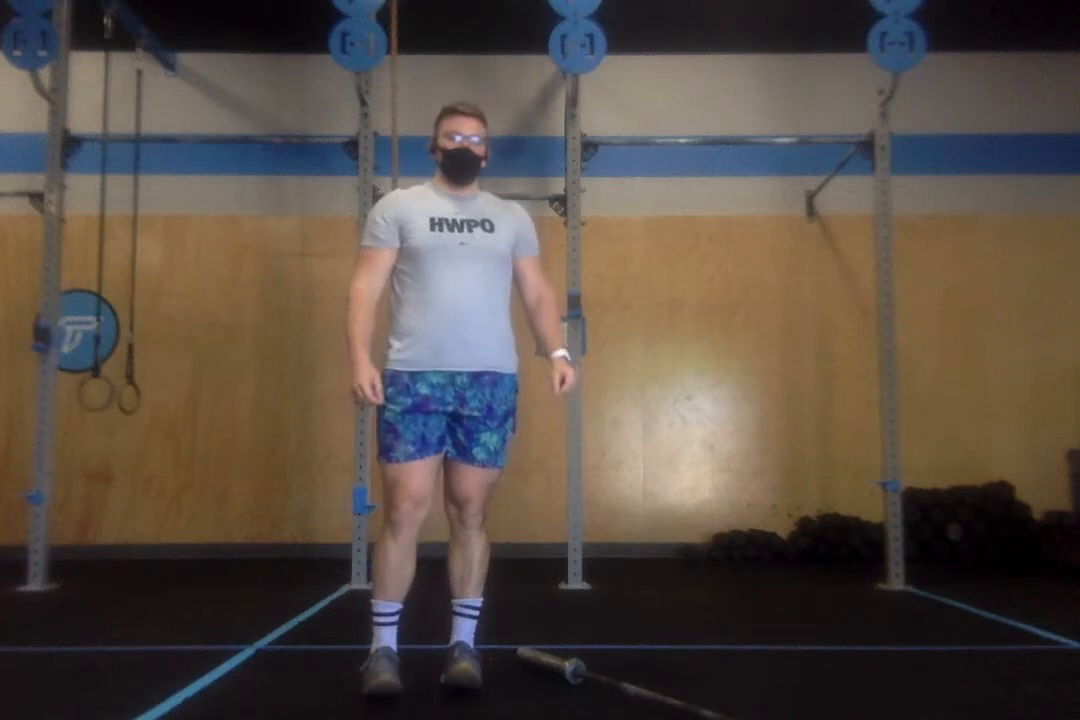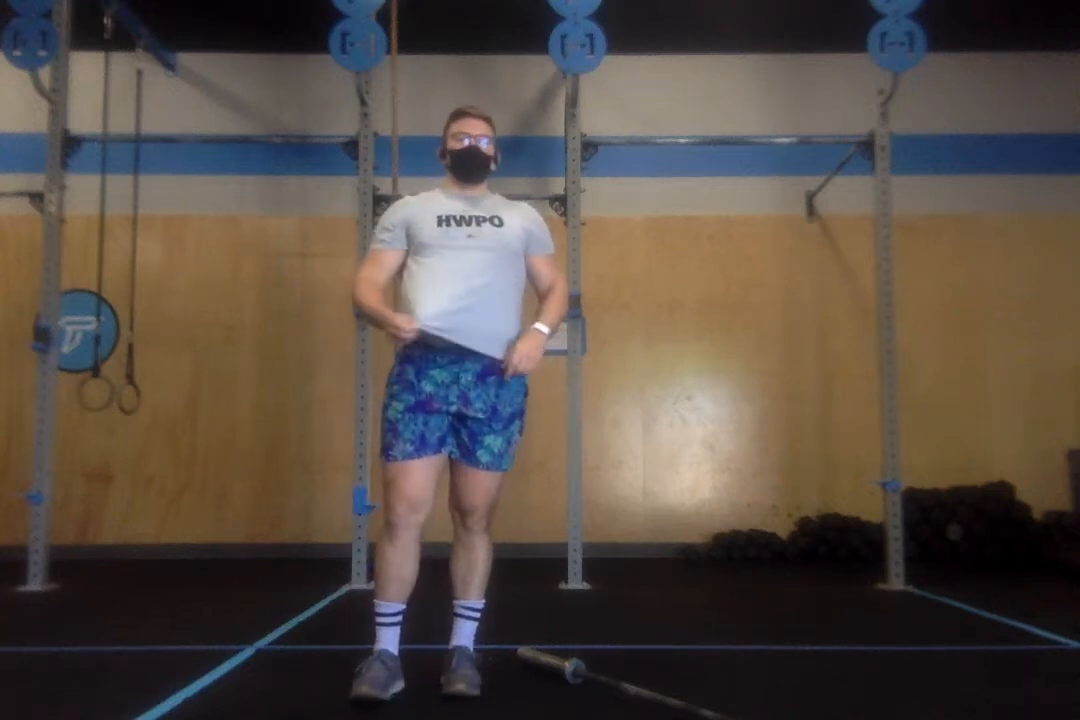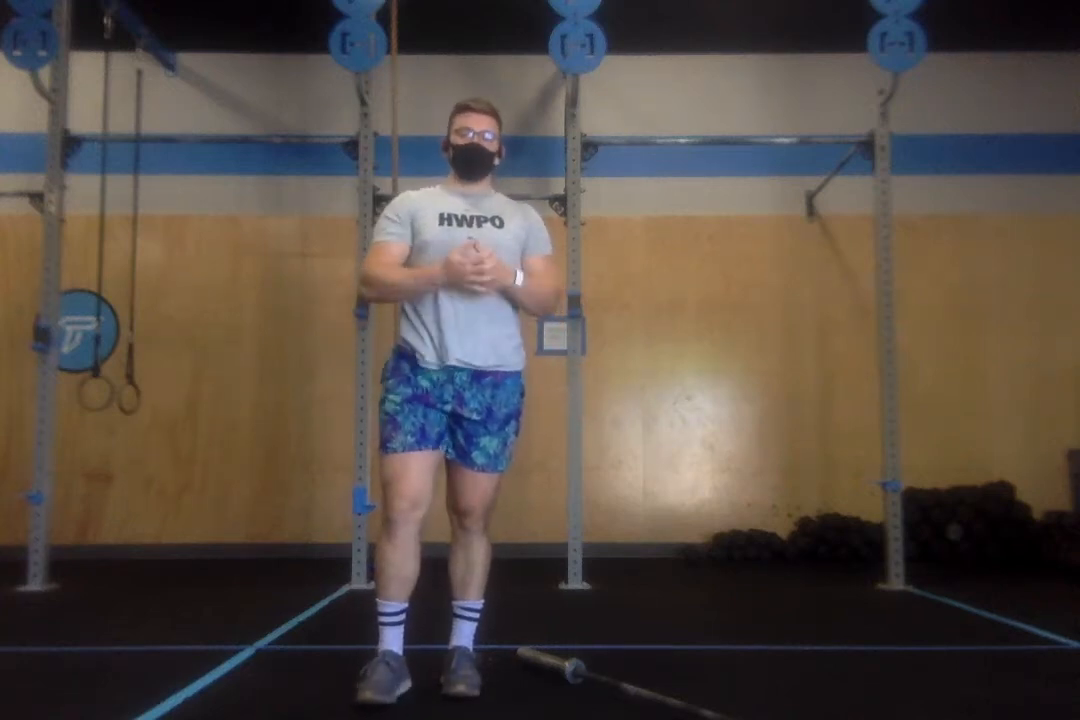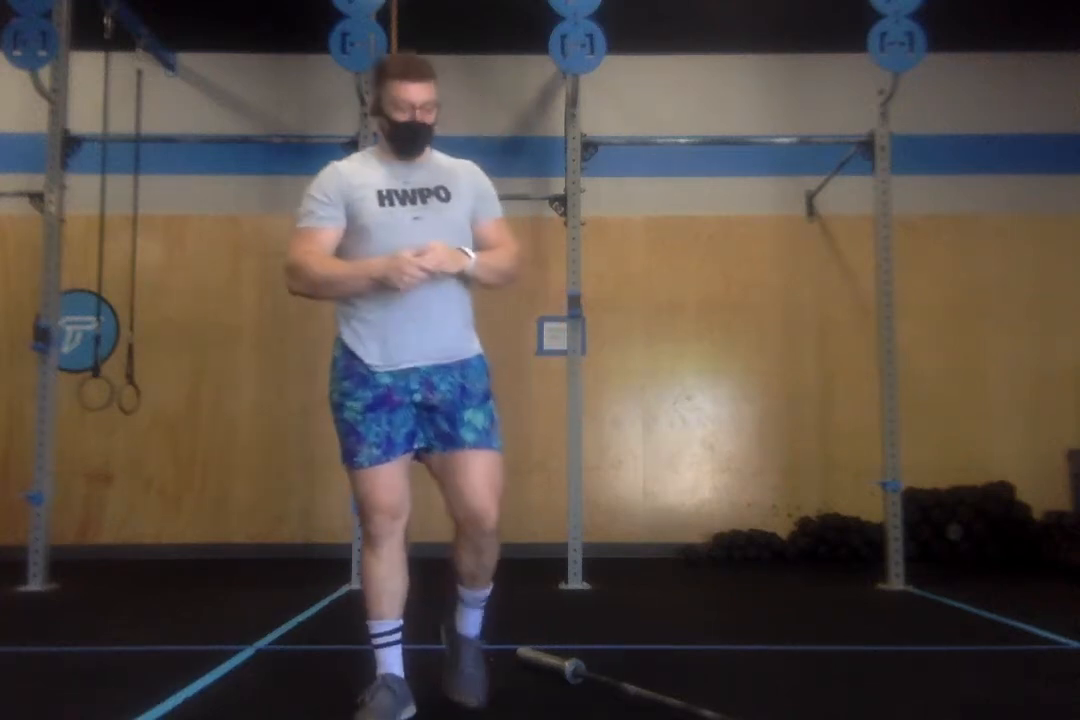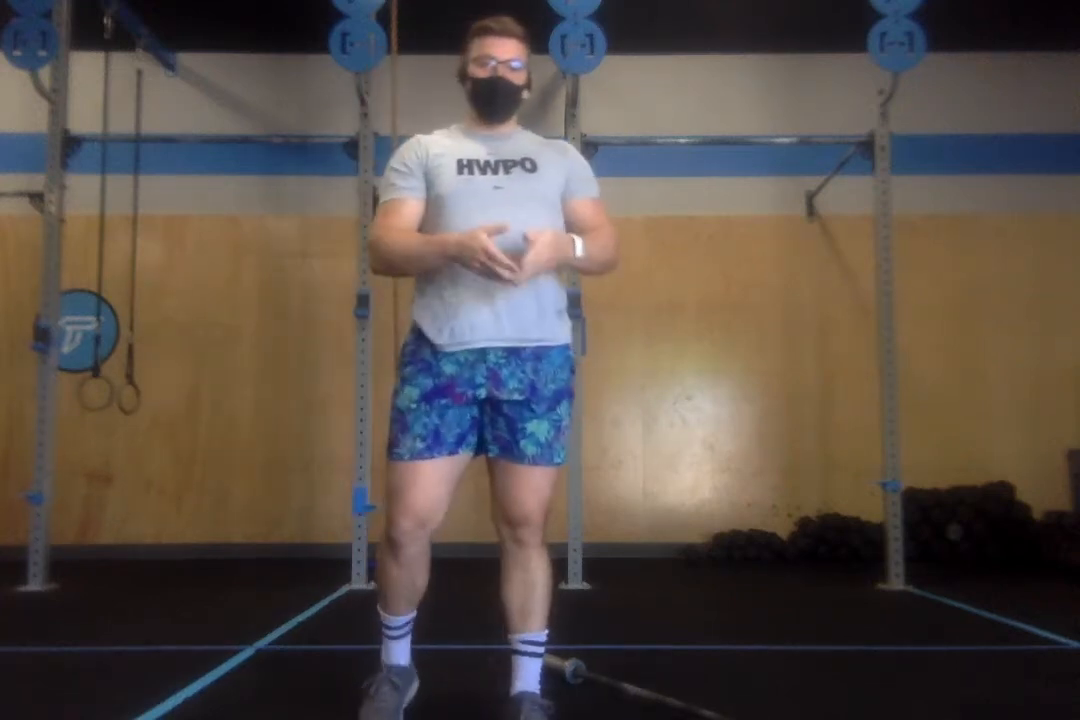
dt=1s
person 1, frame 1
left shoulder: (512, 217)
right shoulder: (397, 207)
left elbow: (538, 293)
right elbow: (365, 287)
left wrist: (558, 353)
right wrist: (361, 358)
left hip: (491, 381)
right hip: (414, 378)
left knee: (469, 513)
right knee: (405, 511)
left ankle: (463, 643)
right ankle: (383, 647)
person 1, frame 2
left shoulder: (524, 218)
right shoulder: (407, 211)
left elbow: (554, 286)
right elbow: (366, 282)
left wrist: (539, 331)
right wrist: (387, 315)
left hip: (497, 377)
right hip: (422, 371)
left knee: (474, 516)
right knee: (404, 511)
left ankle: (462, 648)
right ankle: (385, 652)
person 1, frame 3
left shoulder: (524, 218)
right shoulder: (409, 206)
left elbow: (549, 298)
right elbow: (372, 281)
left wrist: (507, 276)
right wrist: (442, 271)
left hip: (494, 381)
right hip: (418, 373)
left knee: (472, 517)
right knee: (403, 507)
left ankle: (461, 648)
right ankle: (390, 653)
person 1, frame 4
left shoulder: (467, 176)
right shoulder: (341, 178)
left elbow: (508, 261)
right elbow: (300, 271)
left wrist: (461, 258)
right wrist: (380, 268)
left hip: (458, 368)
right hip: (370, 374)
left knee: (481, 514)
right knee: (383, 522)
left ankle: (466, 629)
person 1, frame 5
left shoulder: (561, 157)
right shoulder: (422, 152)
left elbow: (607, 249)
right elbow: (383, 252)
left wrist: (565, 246)
right wrist: (456, 245)
left hip: (537, 360)
right hip: (440, 359)
left knee: (524, 528)
right knee: (408, 523)
